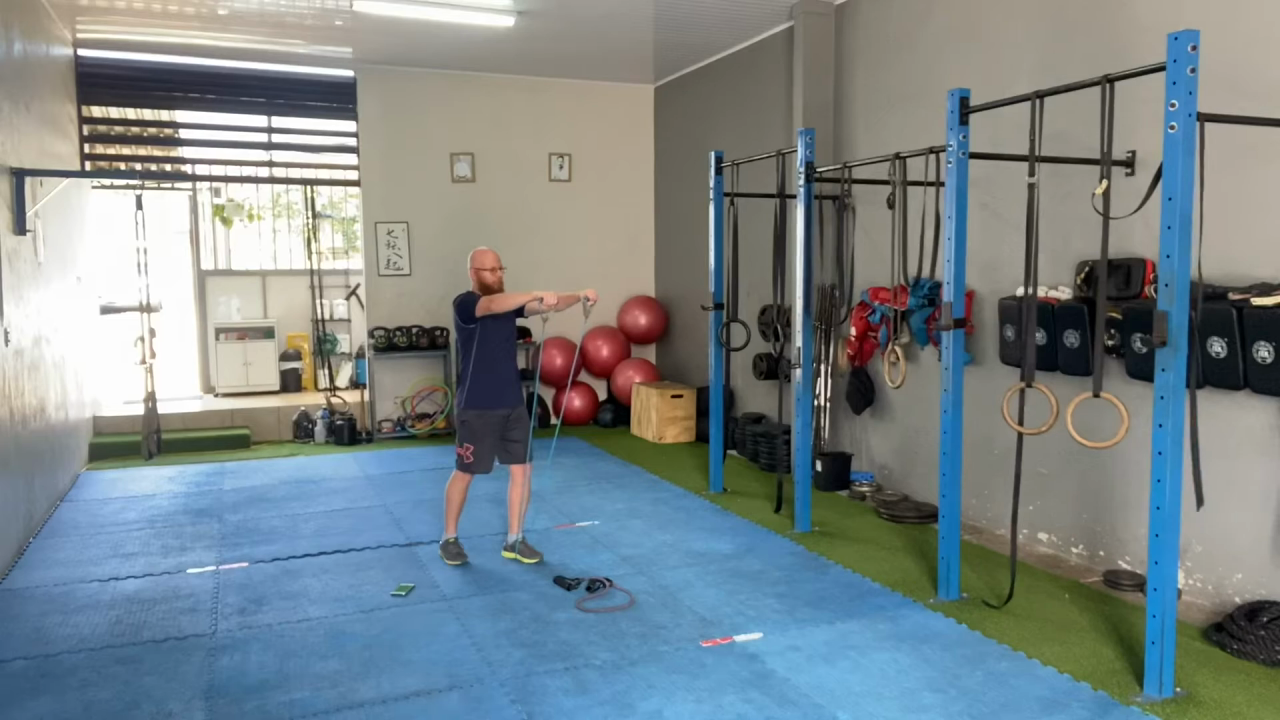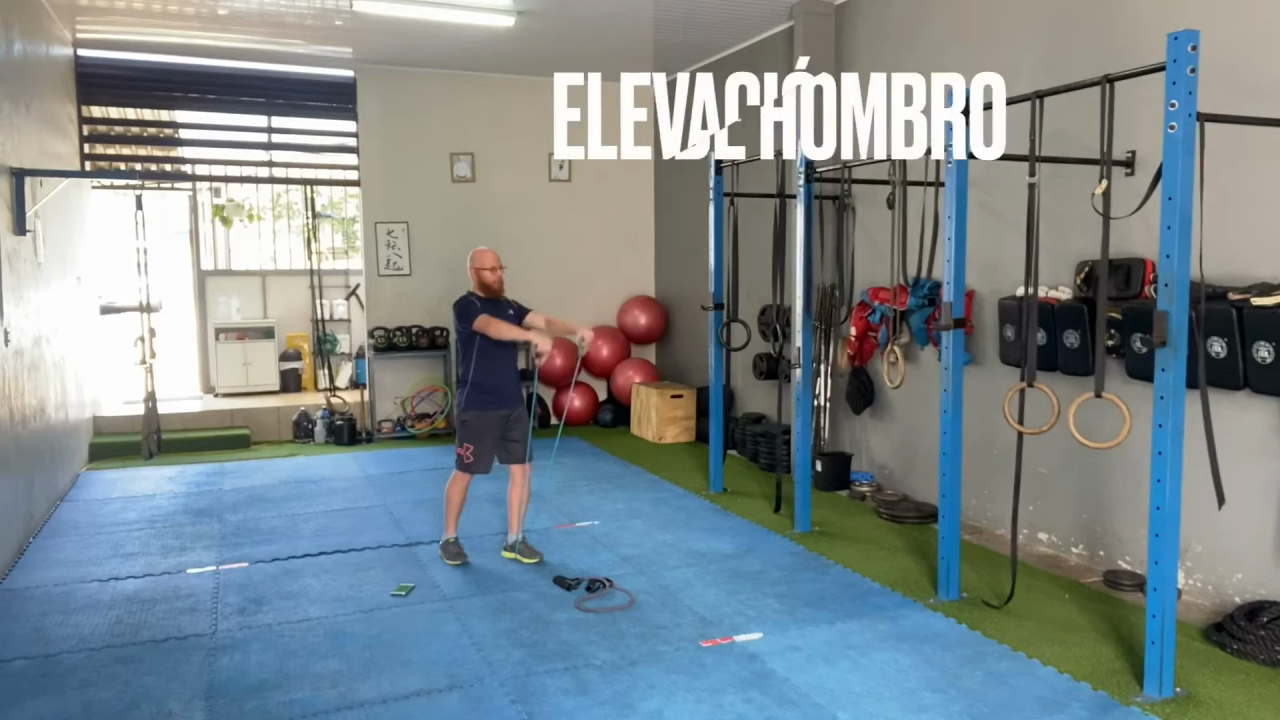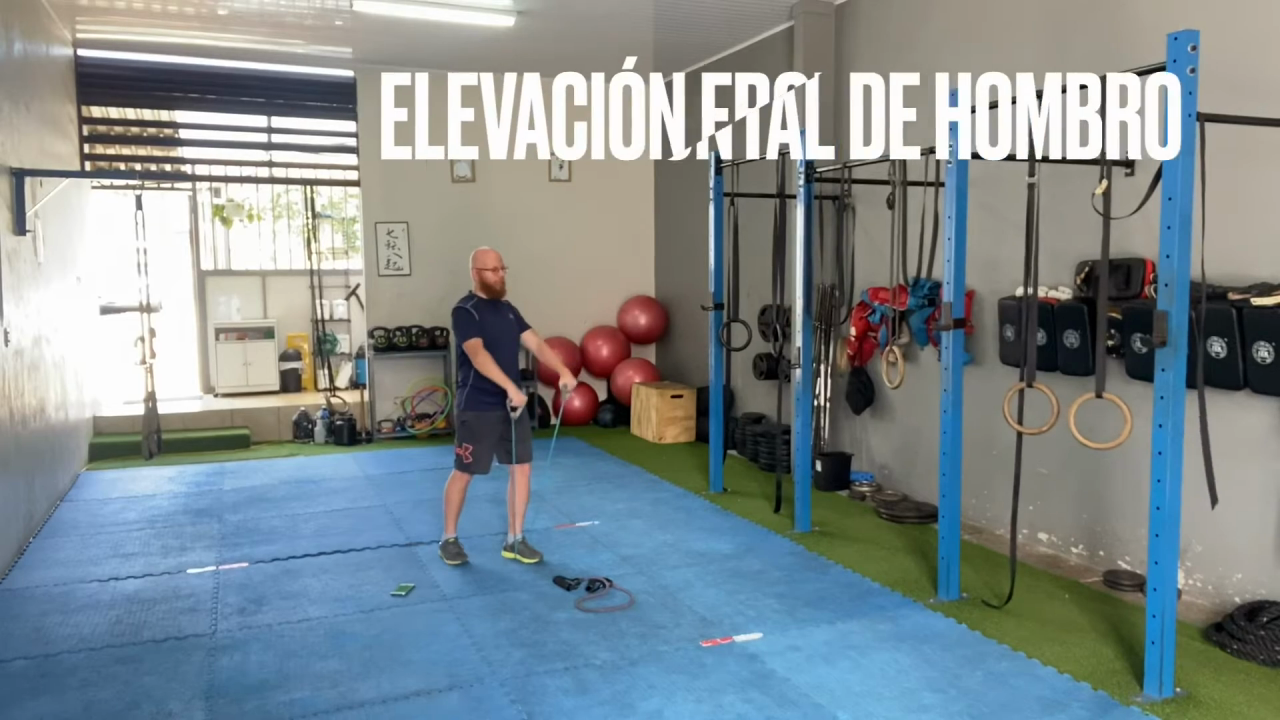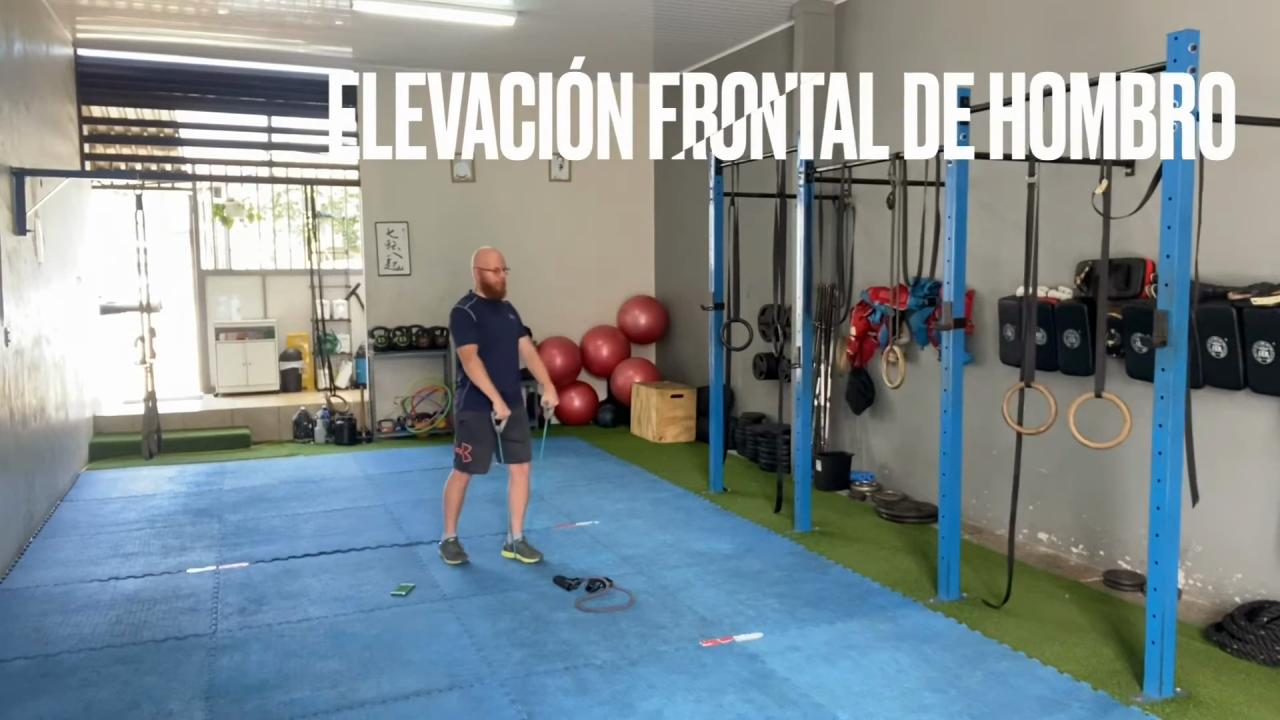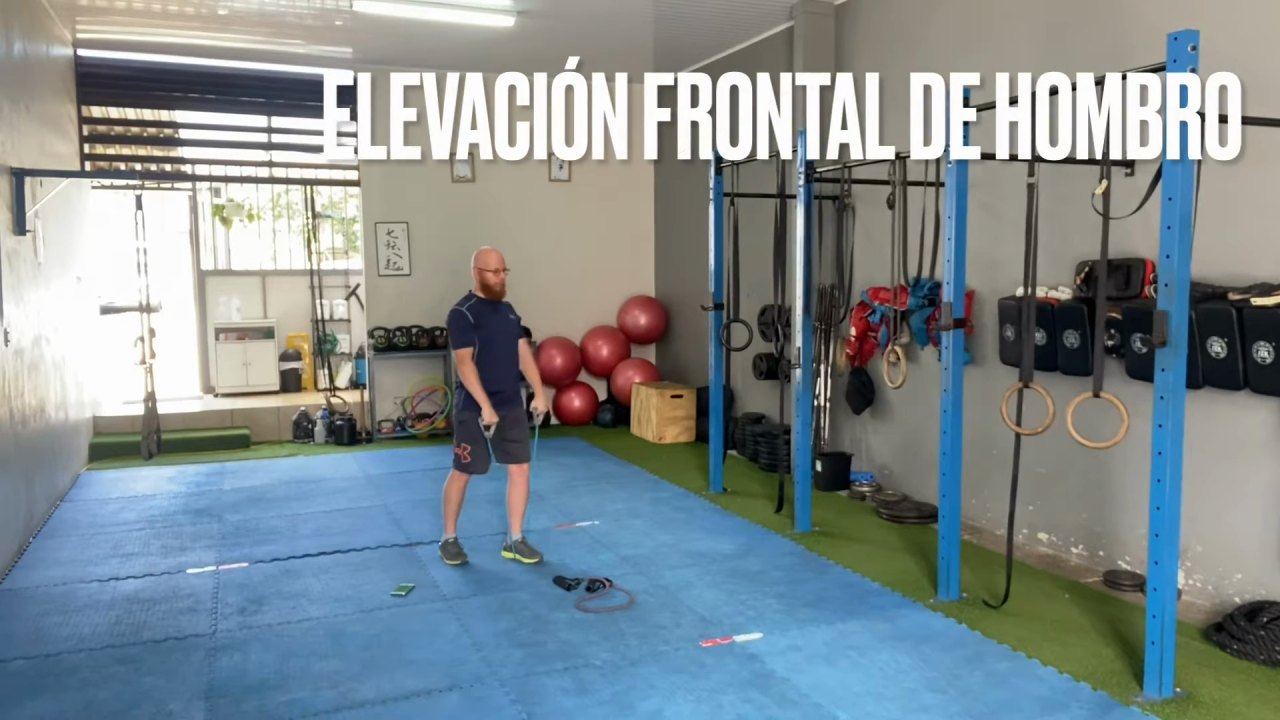
dt=0.3s
person 1, frame 1
left shoulder: (508, 302)
right shoulder: (465, 304)
left elbow: (546, 306)
right elbow: (493, 304)
left wrist: (578, 296)
right wrist: (538, 294)
left hip: (513, 404)
right hip: (477, 408)
left knee: (521, 469)
right knee: (464, 473)
left ankle: (514, 540)
right ankle: (449, 538)
person 1, frame 2
left shoulder: (508, 305)
right shoulder: (466, 306)
left elbow: (543, 322)
right elbow: (490, 326)
left wrist: (575, 330)
right wrist: (533, 337)
left hip: (513, 404)
right hip: (477, 408)
left knee: (521, 469)
right knee: (464, 473)
left ankle: (514, 540)
right ankle: (449, 538)
person 1, frame 3
left shoulder: (507, 308)
right shoulder: (465, 311)
left elbow: (534, 342)
right elbow: (477, 354)
left wrist: (562, 370)
right wrist: (510, 387)
left hip: (514, 404)
right hip: (477, 408)
left knee: (521, 468)
right knee: (463, 473)
left ankle: (515, 539)
right ankle: (449, 539)
person 1, frame 4
left shoulder: (508, 309)
right shoulder: (464, 312)
left elbow: (527, 350)
right elbow: (470, 360)
left wrist: (548, 387)
right wrist: (495, 400)
left hip: (513, 405)
right hip: (476, 409)
left knee: (521, 468)
right knee: (462, 473)
left ankle: (515, 539)
right ankle: (449, 538)
person 1, frame 5
left shoulder: (508, 309)
right shoulder: (463, 313)
left elbow: (524, 354)
right elbow: (464, 363)
left wrist: (539, 393)
right wrist: (485, 406)
left hip: (513, 406)
right hip: (474, 409)
left knee: (520, 469)
right knee: (462, 473)
left ankle: (515, 539)
right ankle: (449, 539)
